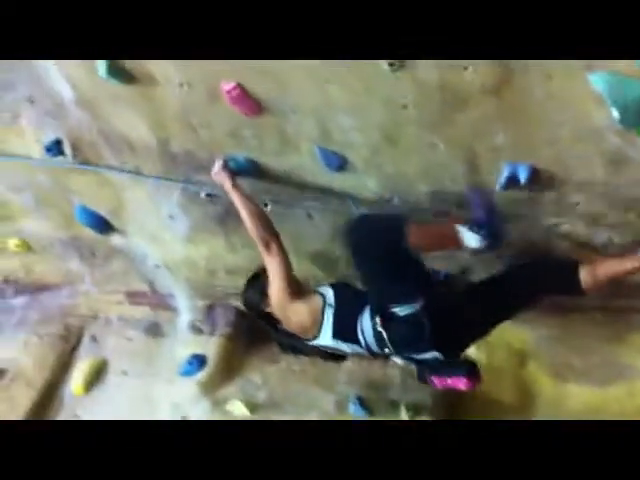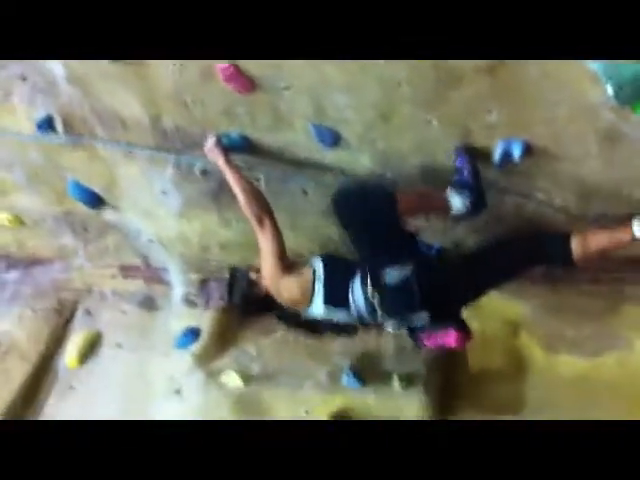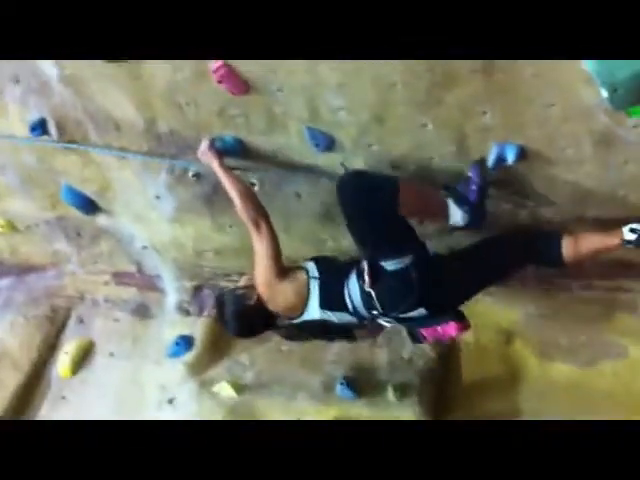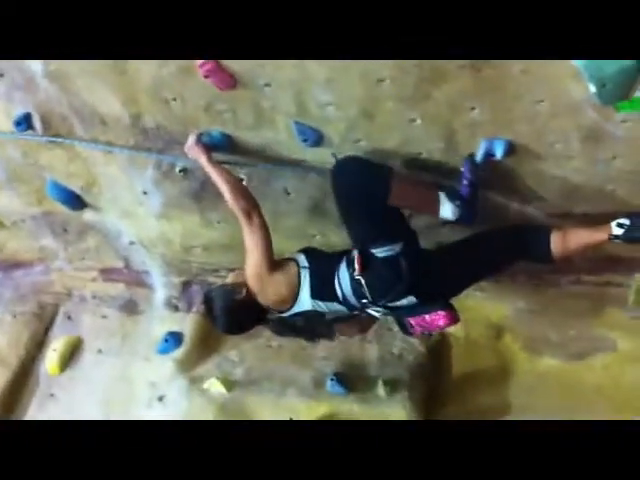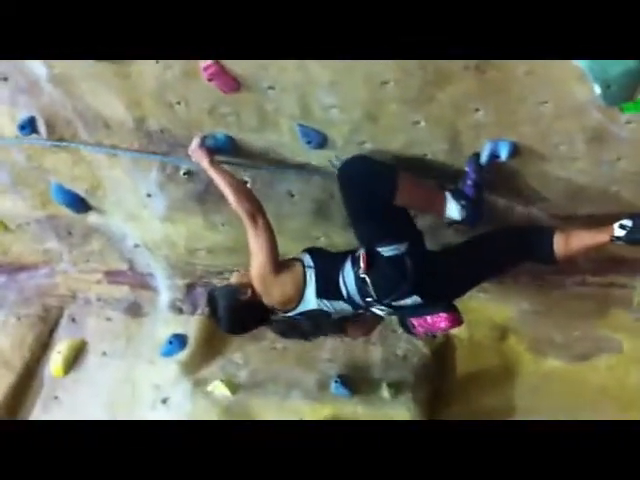
dt=0.2s
person 1, frame 1
left shoulder: (306, 317)
right shoulder: (291, 309)
right elbow: (268, 242)
right wrist: (231, 184)
left hip: (421, 334)
right hip: (414, 327)
left knee: (539, 272)
right knee: (367, 229)
right ankle: (468, 234)
person 1, frame 2
left shoulder: (296, 297)
right shoulder: (282, 286)
right elbow: (261, 217)
right wrist: (222, 161)
left hip: (407, 304)
right hip: (402, 292)
left knee: (531, 244)
right knee: (353, 199)
right ankle: (457, 198)
person 1, frame 3
left shoulder: (288, 315)
right shoulder: (274, 288)
right elbow: (257, 221)
right wrist: (217, 163)
left hip: (398, 301)
right hip: (398, 284)
left knee: (525, 243)
right knee: (357, 185)
right ankle: (458, 209)
person 1, frame 4
left shoulder: (279, 311)
right shoulder: (266, 283)
left elbow: (357, 319)
right elbow: (247, 212)
right wrist: (204, 158)
left hip: (388, 292)
right hip: (388, 274)
left knee: (516, 239)
right knee: (350, 171)
right ankle: (449, 205)
person 1, frame 5
left shoulder: (282, 312)
right shoulder: (271, 284)
left elbow: (360, 324)
right elbow: (252, 215)
right wrist: (208, 163)
left hip: (392, 293)
right hip: (393, 274)
left knee: (520, 239)
right knee: (358, 172)
right ankle: (457, 205)
